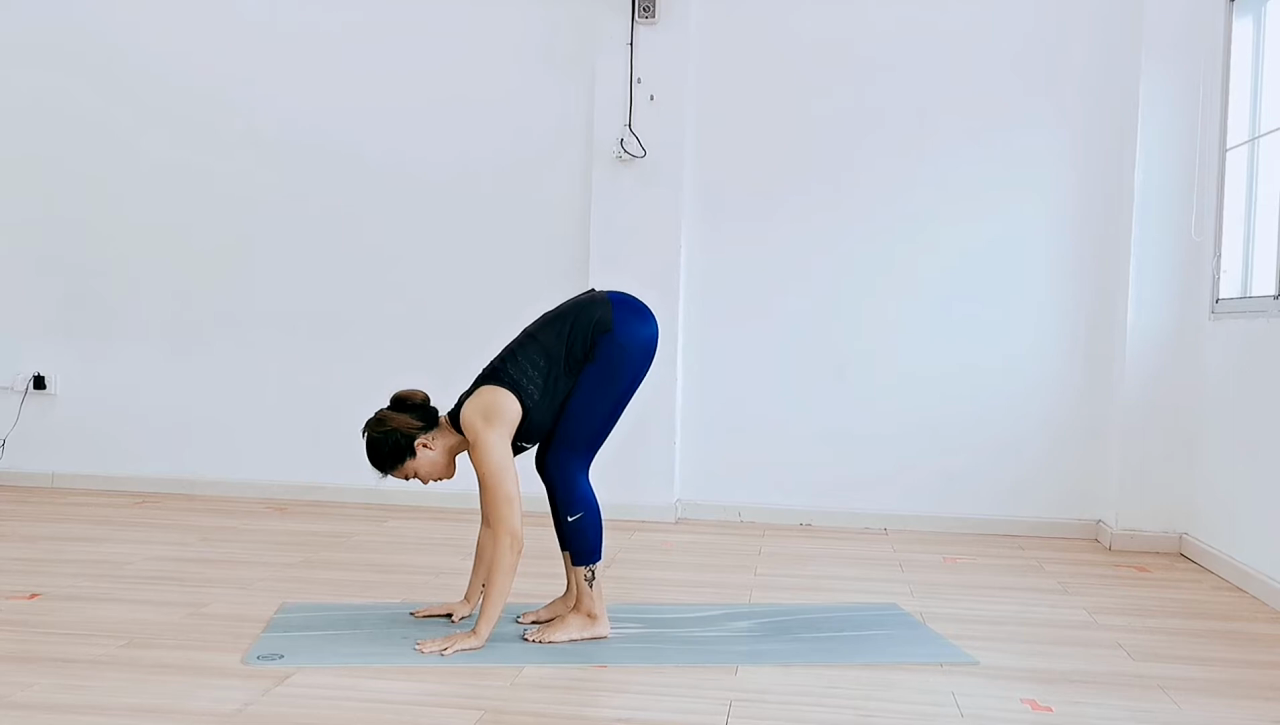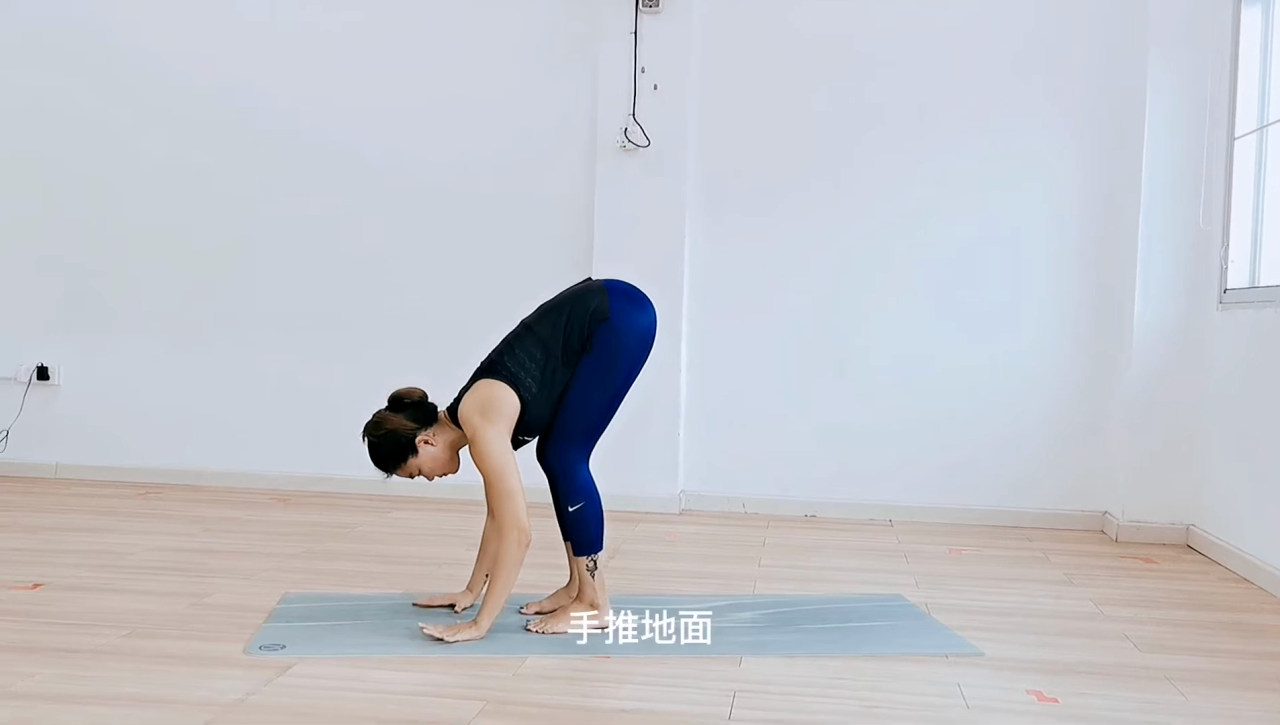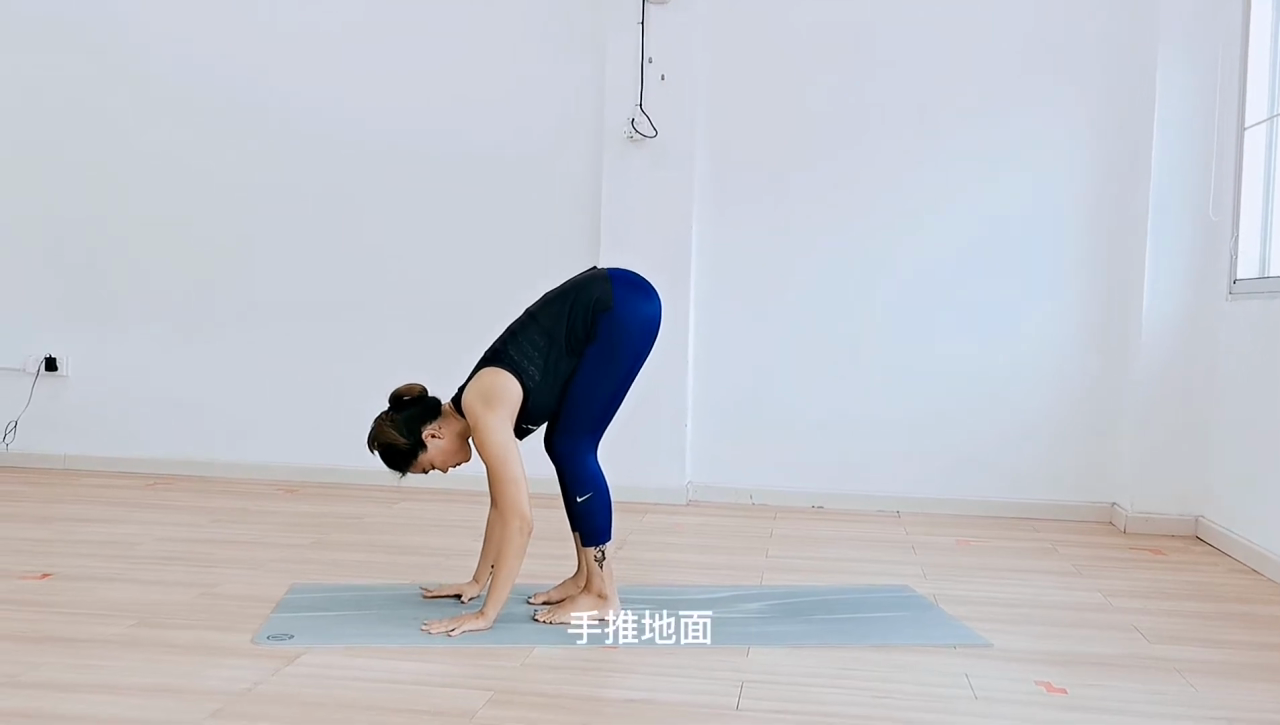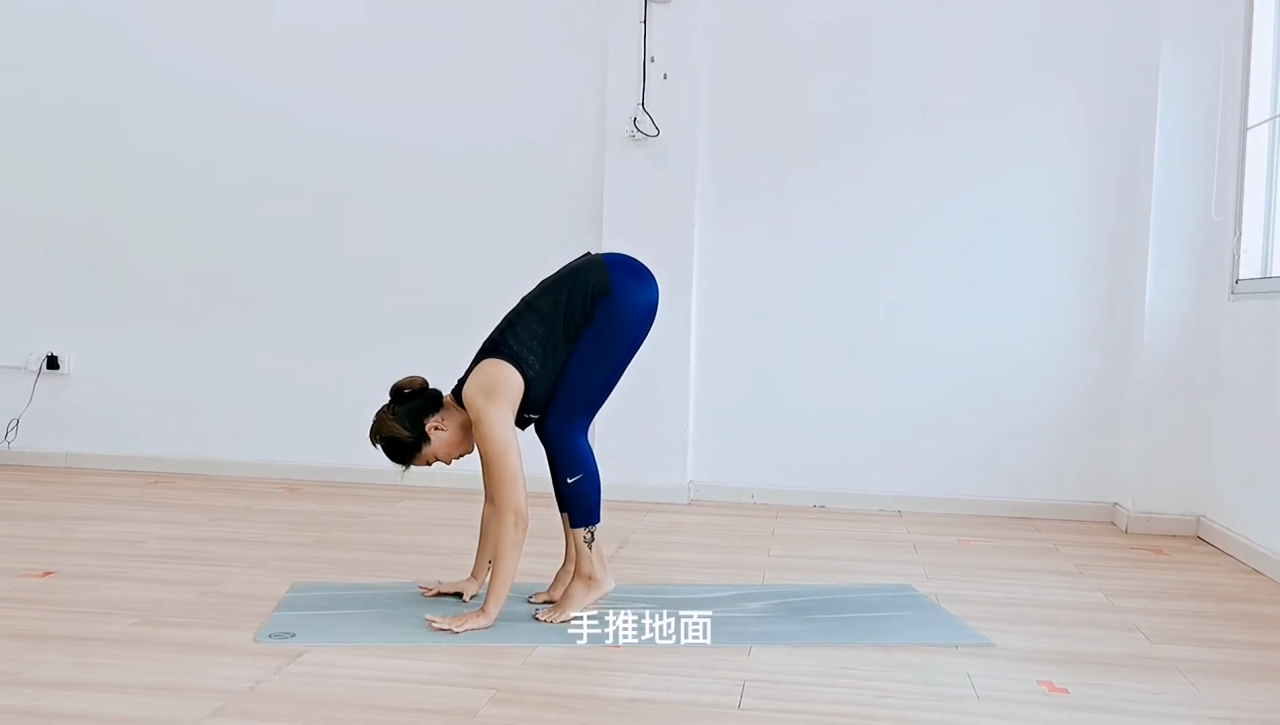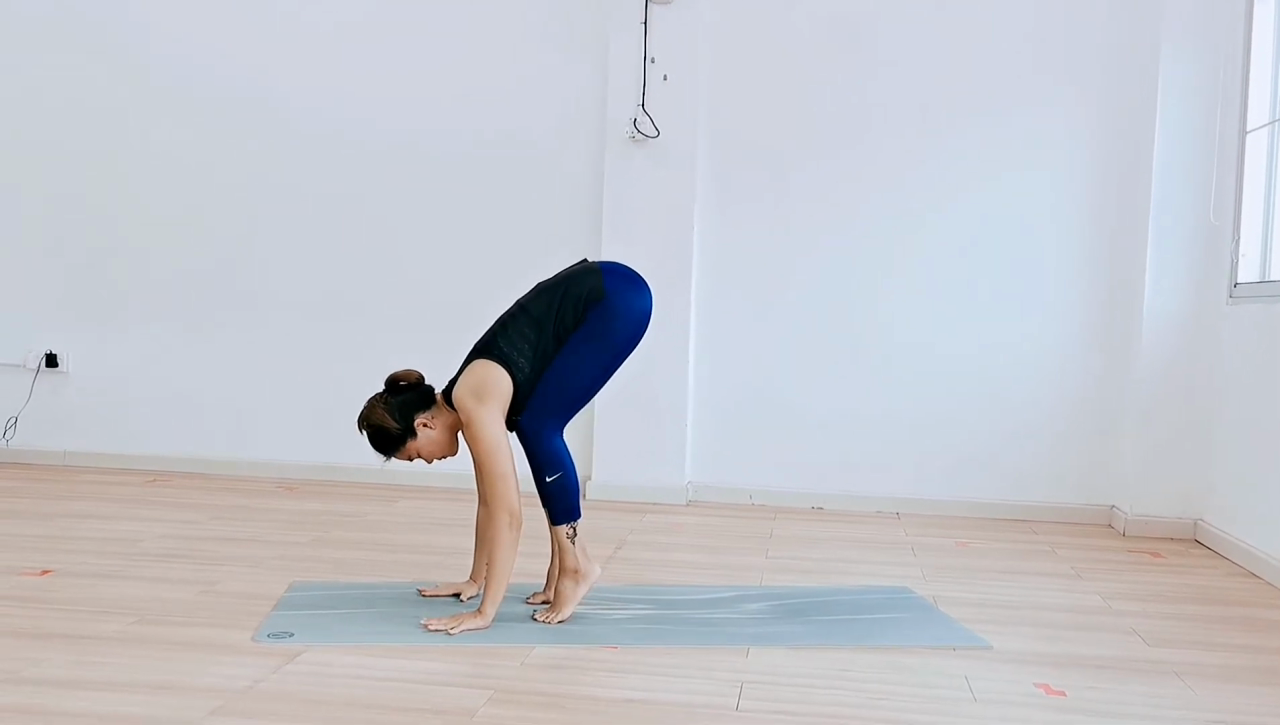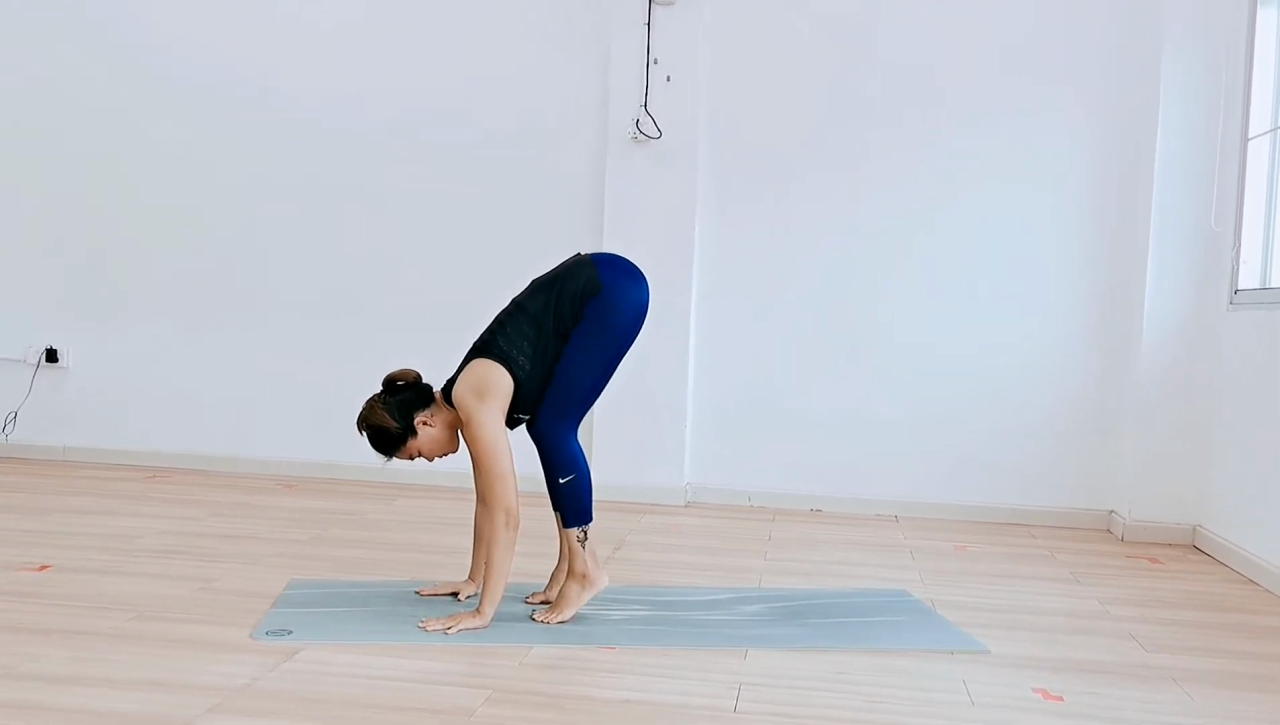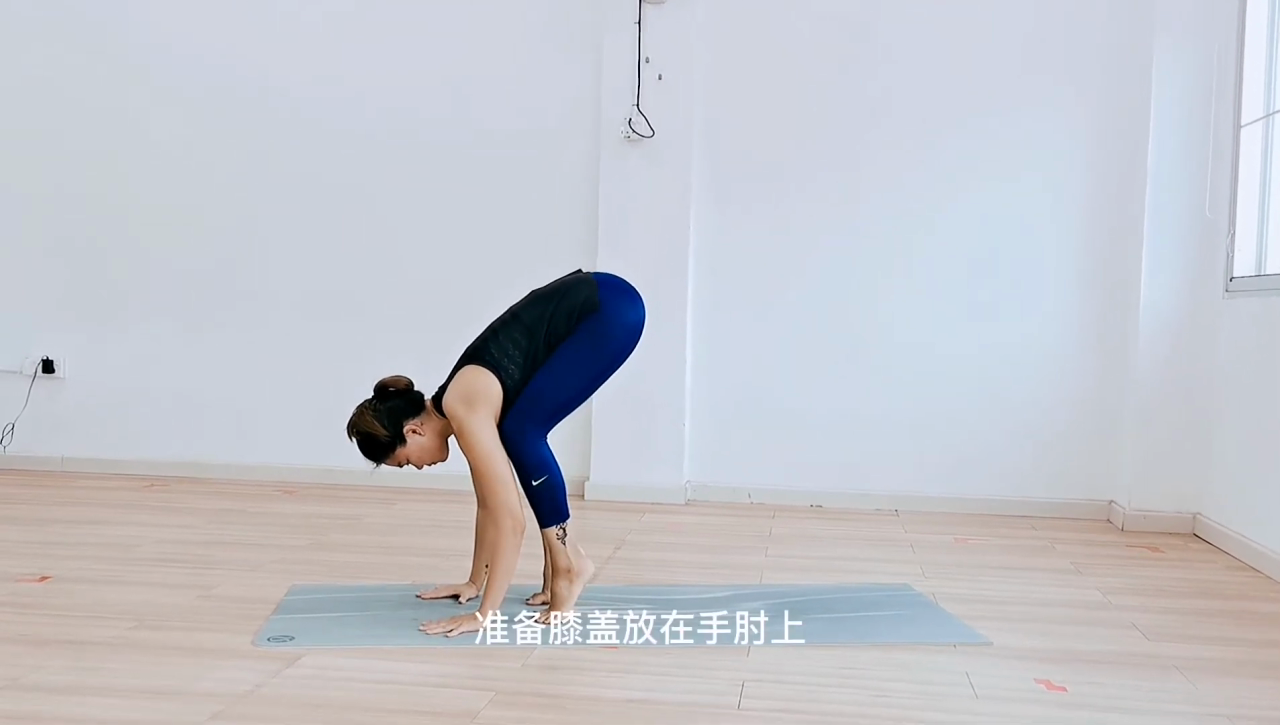
dt=0.7s
person 1, frame 1
left shoulder: (483, 431)
right shoulder: (473, 426)
left elbow: (510, 538)
right elbow: (492, 524)
left wrist: (479, 633)
right wrist: (469, 601)
left hip: (624, 328)
right hip: (601, 330)
left knee: (565, 468)
right knee: (553, 466)
left ankle: (591, 612)
right ankle: (576, 595)
person 1, frame 2
left shoulder: (482, 426)
right shoulder: (472, 419)
left elbow: (517, 532)
right elbow: (499, 516)
left wrist: (479, 624)
right wrist: (471, 591)
left hip: (621, 318)
right hip: (598, 319)
left knee: (564, 458)
right knee: (554, 456)
left ankle: (593, 602)
right ankle: (578, 586)
person 1, frame 3
left shoulder: (484, 415)
right shoulder: (478, 408)
left elbow: (519, 520)
right elbow: (502, 505)
left wrist: (486, 614)
right wrist: (477, 581)
left hip: (625, 305)
right hip: (603, 306)
left knee: (572, 448)
right knee: (563, 446)
left ankle: (601, 591)
right ankle: (586, 575)
person 1, frame 4
left shoulder: (484, 405)
right shoulder: (472, 405)
left elbow: (514, 514)
right elbow: (495, 500)
left wrist: (487, 612)
right wrist: (476, 578)
left hip: (623, 290)
right hip: (596, 293)
left knee: (563, 430)
right knee: (554, 430)
left ankle: (592, 572)
right ankle: (574, 565)
person 1, frame 5
left shoulder: (474, 405)
right shoulder: (468, 402)
left elbow: (507, 513)
right elbow: (489, 500)
left wrist: (485, 612)
right wrist: (476, 580)
left hip: (617, 297)
right hip: (594, 298)
left knee: (539, 428)
right knee: (536, 429)
left ankle: (575, 564)
right ankle: (563, 565)
person 1, frame 6
left shoulder: (473, 403)
right shoulder: (466, 402)
left elbow: (505, 513)
right elbow: (487, 499)
left wrist: (484, 613)
right wrist: (474, 579)
left hip: (614, 290)
right hip: (592, 295)
left knee: (553, 429)
right knee: (546, 430)
left ankle: (584, 571)
right ankle: (568, 566)
person 1, frame 7
left shoulder: (465, 412)
right shoulder: (459, 407)
left elbow: (510, 518)
right elbow: (490, 503)
left wrist: (485, 615)
right wrist: (475, 582)
left hip: (612, 309)
right hip: (588, 310)
left knee: (520, 434)
right knee: (522, 436)
left ankle: (569, 563)
right ankle: (557, 569)
